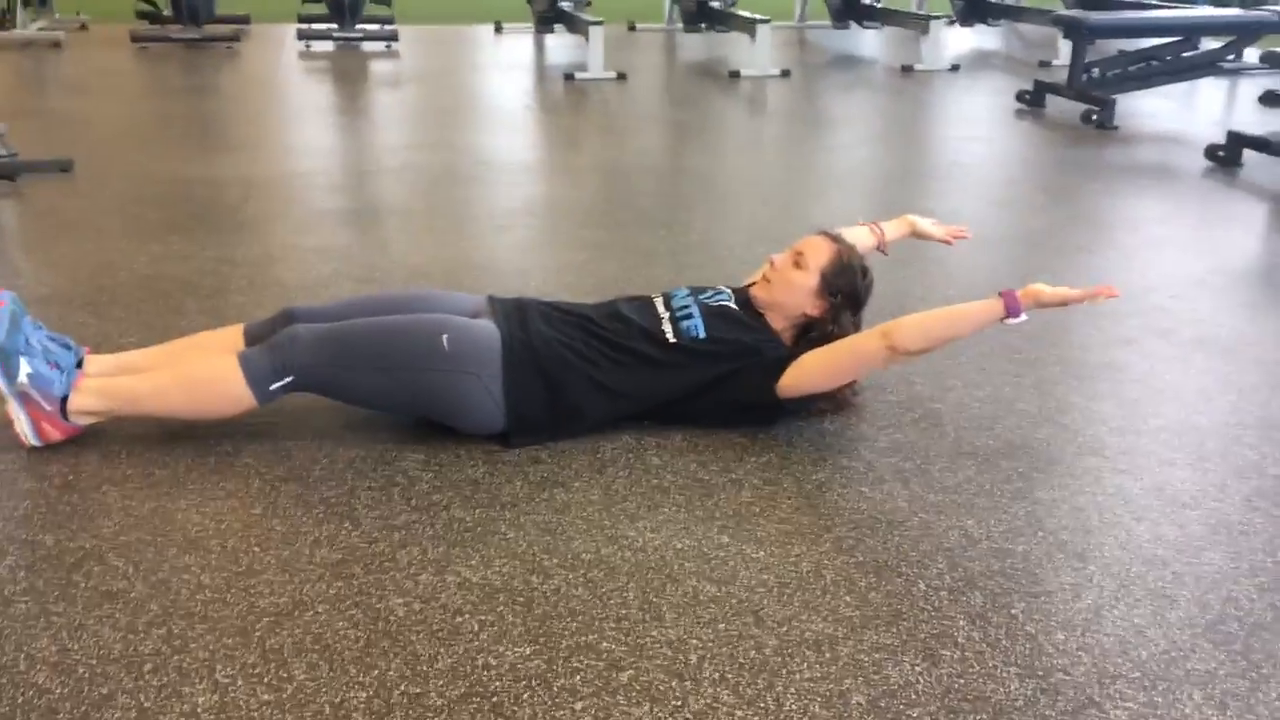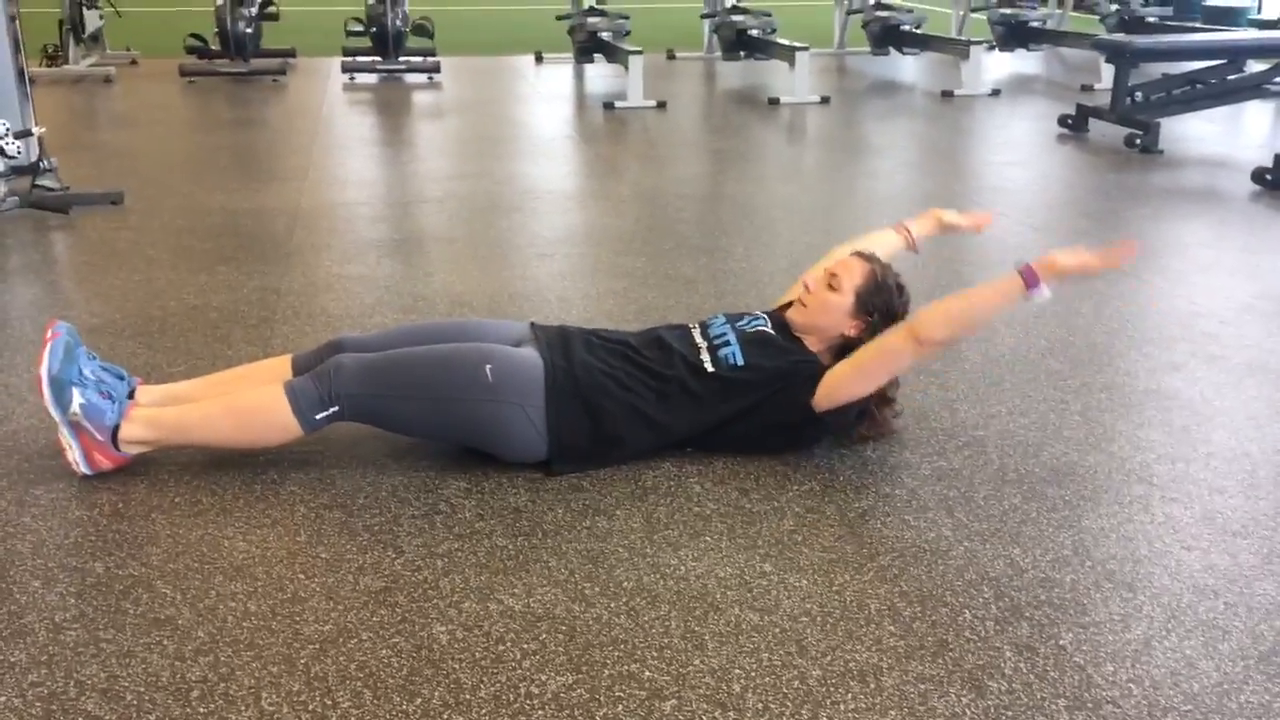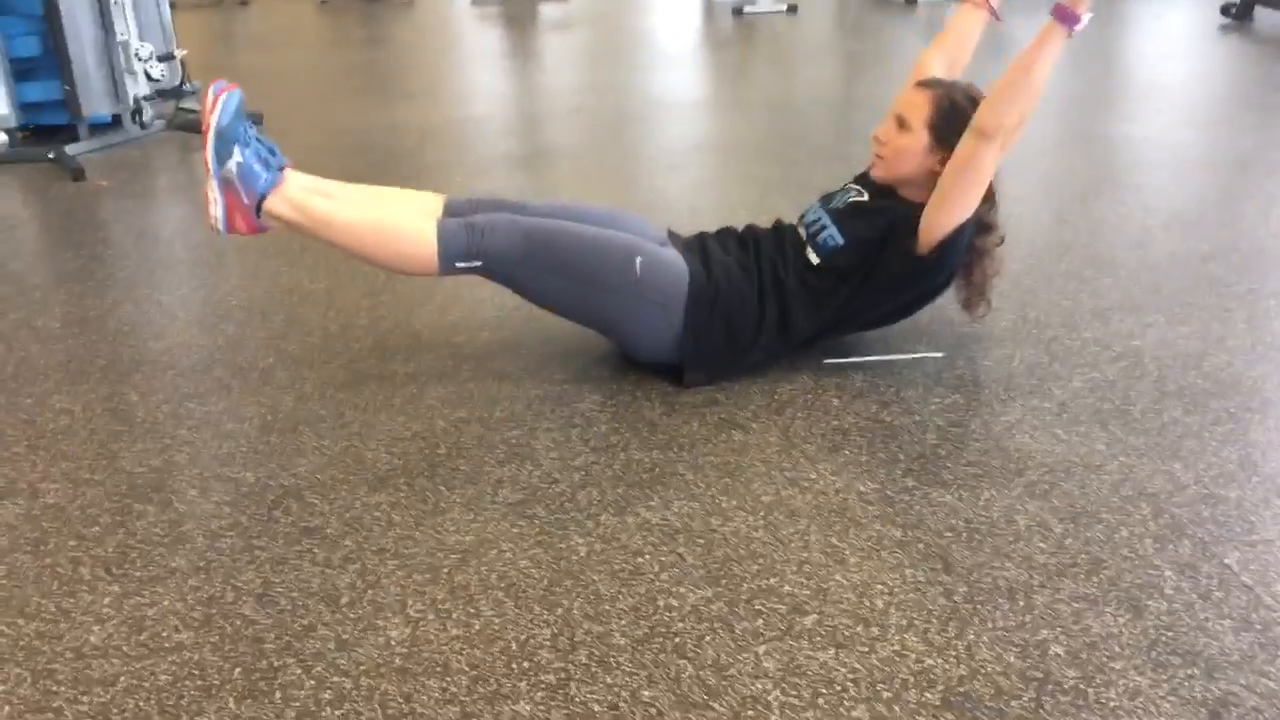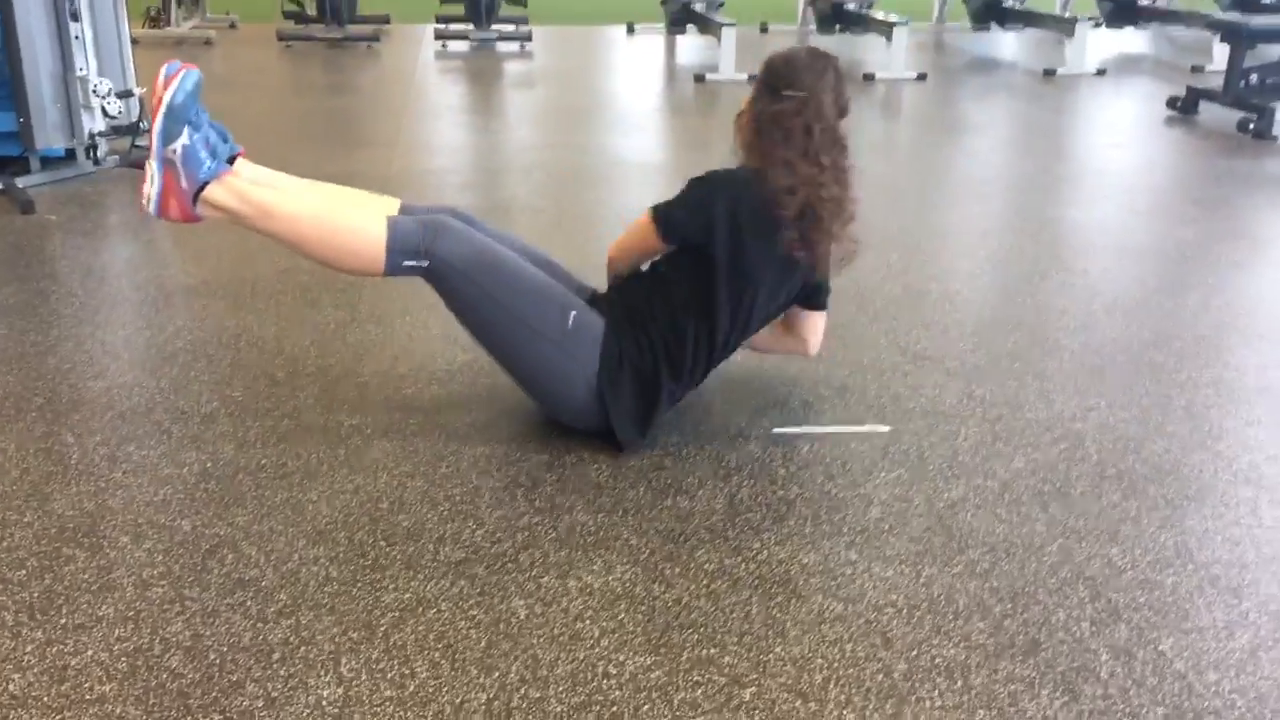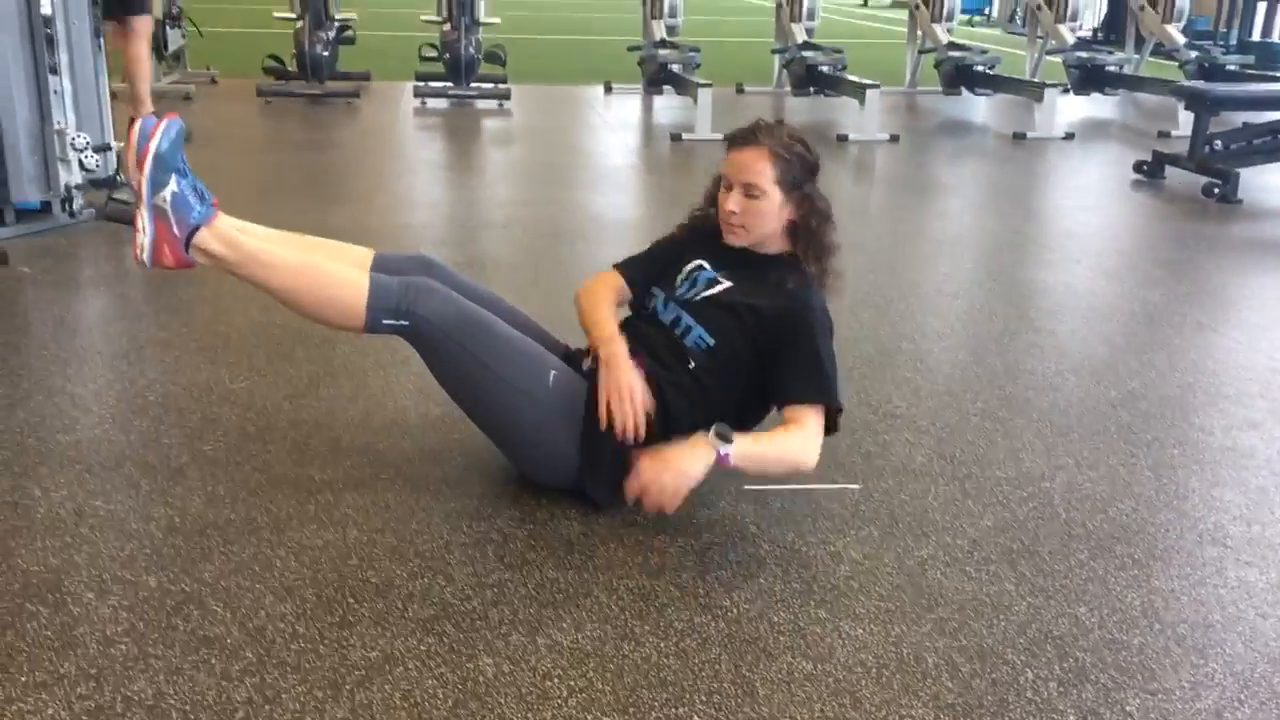
dt=1s
person 1, frame 1
left shoulder: (766, 368)
right shoulder: (740, 305)
left elbow: (892, 339)
right elbow: (833, 240)
left wrist: (1021, 301)
right wrist: (898, 223)
left hip: (508, 382)
right hip: (508, 323)
left knee: (294, 359)
right knee: (294, 322)
person 1, frame 2
left shoulder: (803, 391)
right shoulder: (775, 326)
left elbow: (917, 334)
right elbow: (860, 254)
left wrist: (1039, 275)
right wrist: (926, 223)
left hip: (551, 409)
right hip: (548, 352)
left knee: (341, 390)
right knee: (340, 353)
left ankle: (119, 431)
right ankle: (135, 398)
person 1, frame 3
left shoulder: (924, 243)
right shoulder: (883, 191)
left elbow: (987, 133)
right elbow: (934, 83)
left hip: (694, 314)
right hip: (687, 262)
left knee: (484, 242)
right knee: (484, 210)
left ankle: (269, 196)
right ankle: (274, 187)
person 1, frame 4
left shoulder: (730, 196)
right shoulder: (800, 216)
left elbow: (626, 256)
right elbow: (806, 337)
left hip: (606, 378)
right hip: (612, 336)
left knee: (432, 243)
right knee: (442, 220)
left ankle: (207, 189)
right ankle: (227, 171)
person 1, frame 5
left shoulder: (795, 311)
right shoulder: (698, 241)
left elbow: (805, 443)
right elbow: (599, 290)
left wrist: (713, 447)
right wrist: (615, 355)
left hip: (591, 435)
right hip: (581, 378)
left knee: (414, 301)
right knee: (421, 270)
left ankle: (196, 235)
right ankle: (204, 224)
